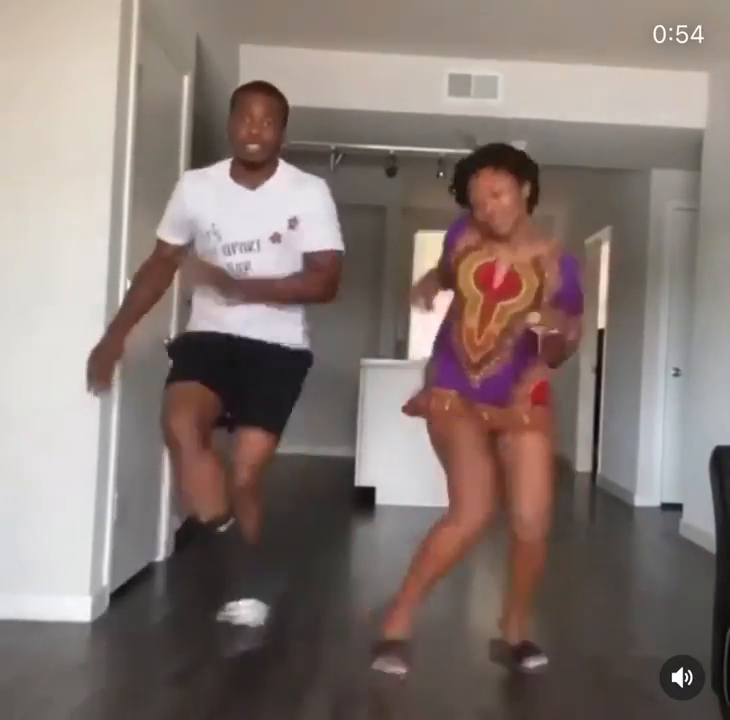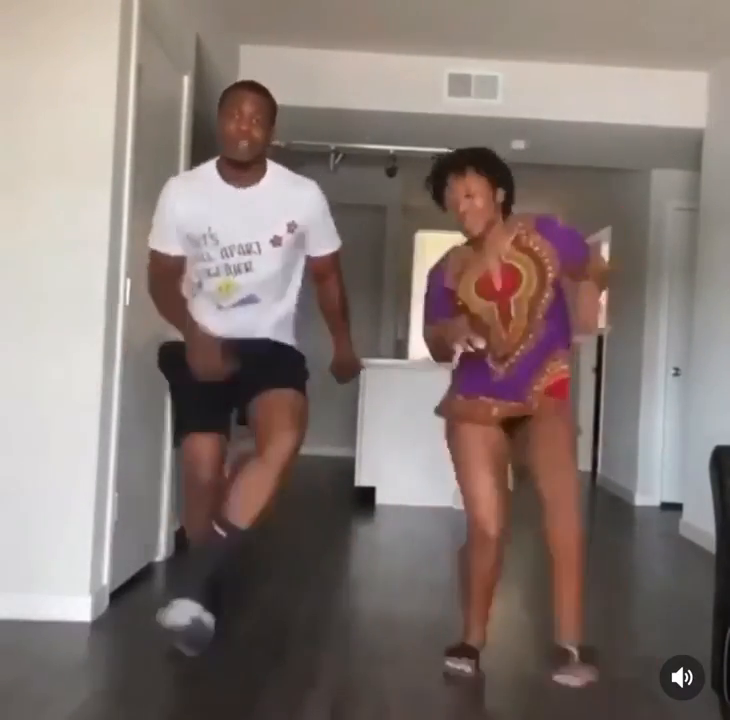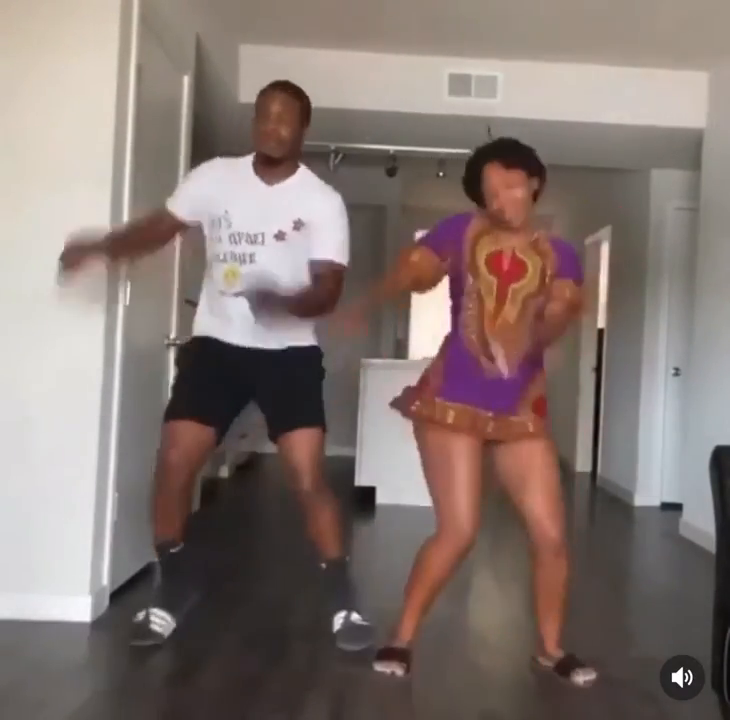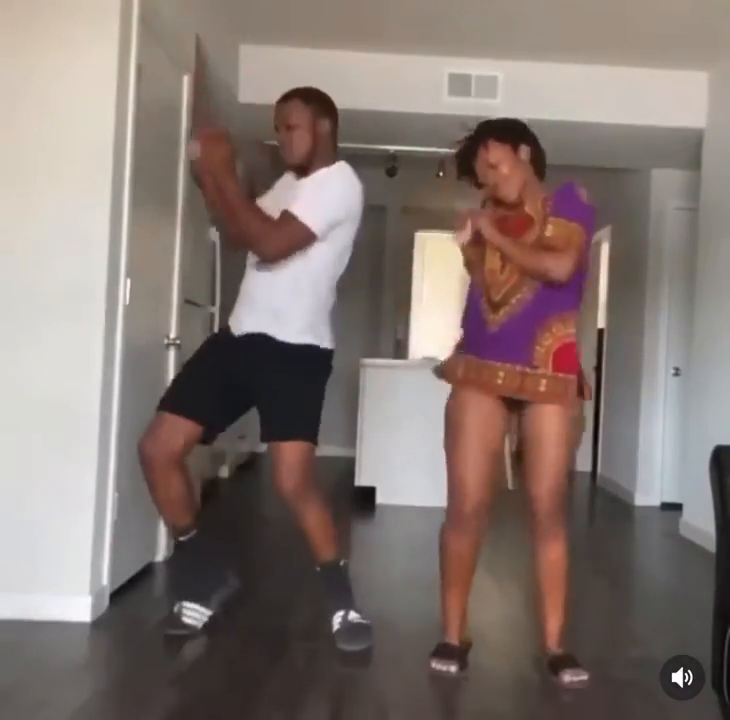
dt=0.5s
person 1, frame 1
left shoulder: (310, 192)
right shoulder: (193, 187)
left elbow: (325, 282)
right elbow: (160, 264)
left wrist: (240, 284)
right wrist: (115, 335)
left hip: (277, 347)
right hip: (209, 338)
left knee: (249, 471)
right knee: (181, 423)
left ankle: (247, 588)
right ankle: (240, 575)
person 1, frame 2
left shoulder: (303, 194)
right shoulder: (183, 192)
left elbow: (325, 274)
right elbow: (162, 279)
left wrist: (343, 344)
right wrist: (193, 335)
left hip: (271, 343)
right hip: (204, 346)
left knee: (283, 431)
right knee: (204, 473)
left ankle: (201, 573)
right ankle: (199, 595)
person 1, frame 3
left shoulder: (323, 203)
right shoulder: (215, 177)
left elbow: (329, 288)
right elbow: (160, 228)
left wrist: (288, 303)
right wrist: (105, 246)
left hip: (286, 352)
right hip: (214, 344)
left knee: (310, 478)
right knee: (174, 465)
left ankle: (342, 602)
right ankle: (176, 586)
person 1, frame 4
left shoulder: (338, 184)
right shoulder: (289, 184)
left elbow: (267, 245)
right elbow: (235, 230)
left wrist: (225, 171)
right wrist: (209, 170)
left hip: (294, 349)
right hip: (239, 339)
left knee: (293, 481)
right knee: (157, 448)
left ankle: (342, 603)
right ankle: (205, 573)
person 2, frame 1
left shoulder: (558, 264)
right shoulder: (466, 236)
left elbow: (558, 354)
left wrist: (550, 332)
right wrist: (430, 282)
left hip: (521, 397)
right hip: (455, 392)
left knee: (531, 528)
right knee: (473, 511)
left ankle: (517, 630)
right ankle: (397, 623)
person 2, frame 2
left shoulder: (548, 236)
right shoulder: (447, 270)
left elbow: (589, 271)
right elbow: (437, 347)
left wrist: (586, 281)
right wrist: (453, 335)
left hip: (543, 393)
right hip: (476, 399)
left knee: (560, 499)
right knee: (486, 527)
left ankle: (569, 637)
right ankle: (471, 639)
person 2, frame 3
left shoulder: (561, 256)
right shoulder: (463, 233)
left elbow: (560, 314)
right elbow: (409, 274)
left wrist: (526, 346)
right wrist: (365, 304)
left hip: (520, 409)
right hip: (451, 402)
left knee: (551, 536)
right knee: (456, 531)
left ankle: (552, 647)
right ankle: (400, 641)
person 2, frame 4
left shoulder: (568, 203)
right shoulder: (490, 218)
left elbow: (560, 267)
left wrist: (491, 236)
right wrist: (470, 241)
left hip: (547, 370)
right hip: (480, 368)
left knee: (546, 508)
right knee: (466, 505)
left ankle: (553, 643)
right ankle: (453, 634)
